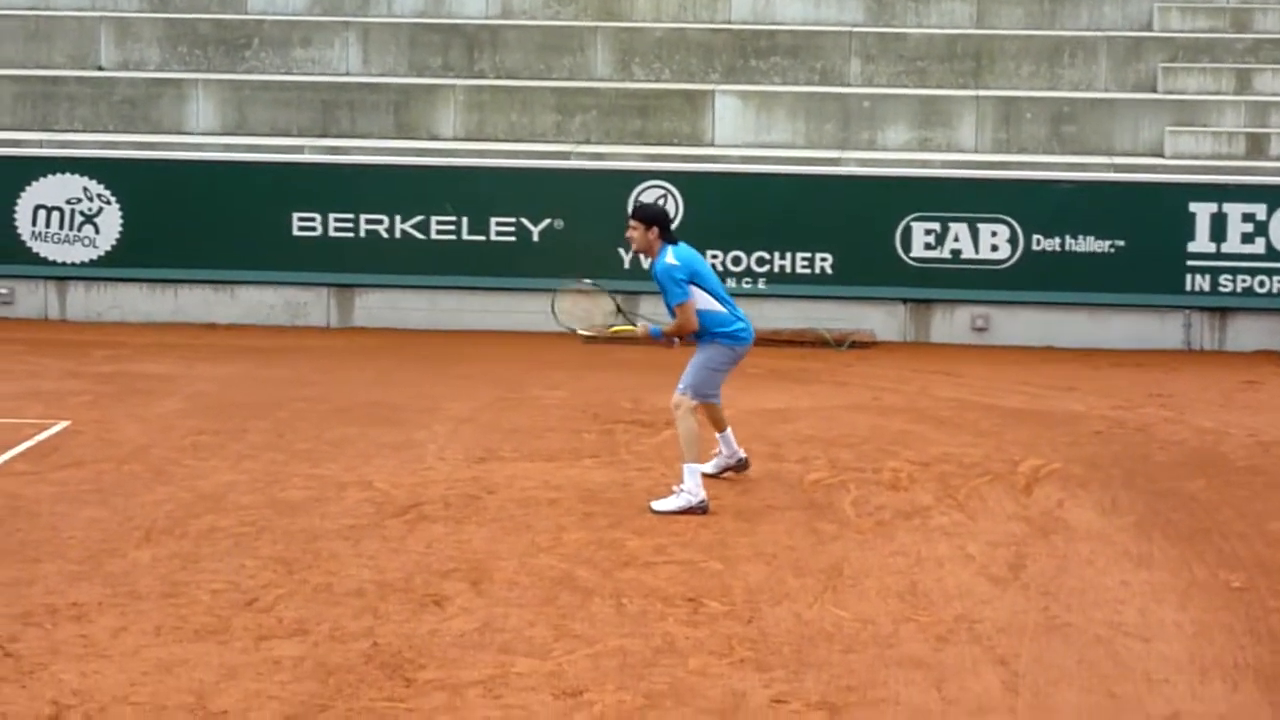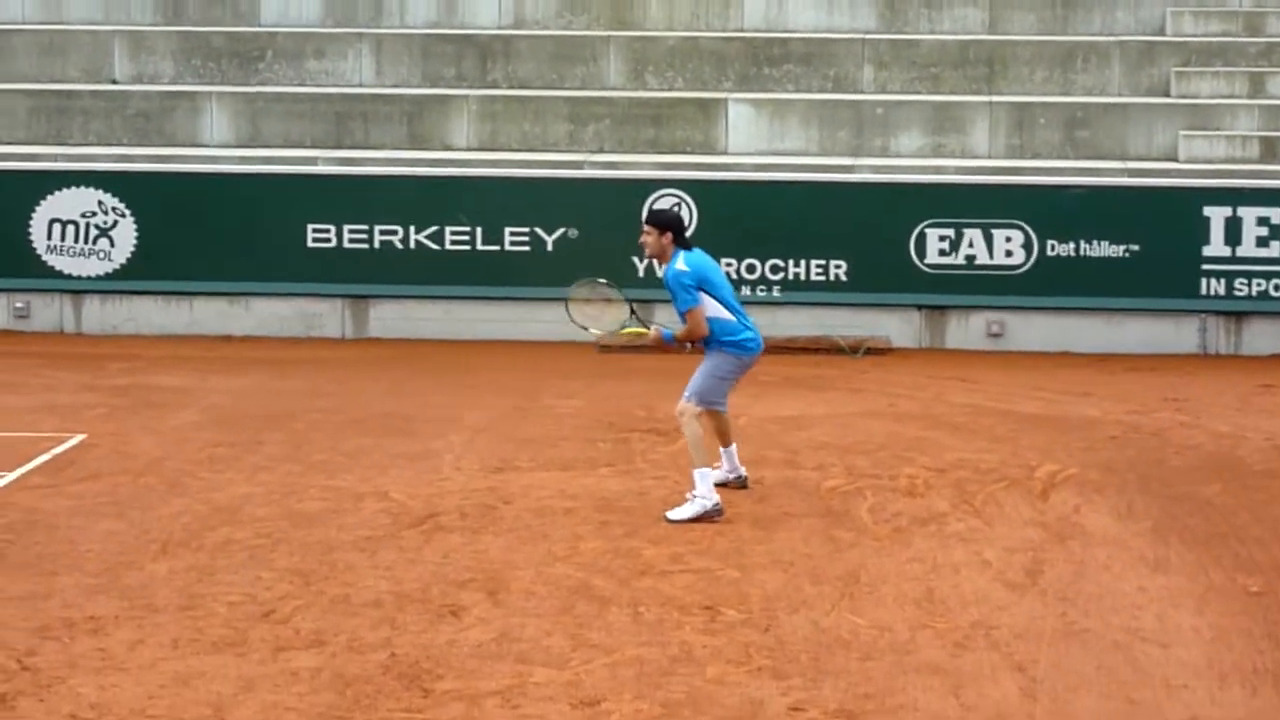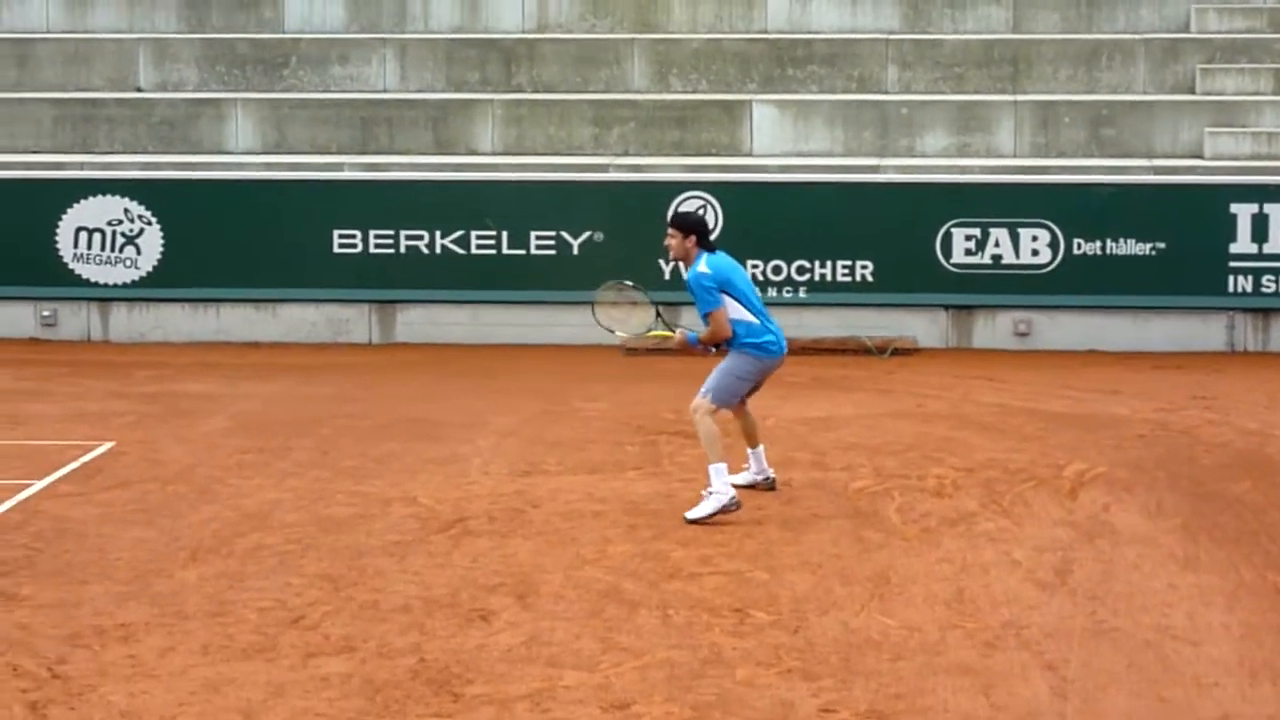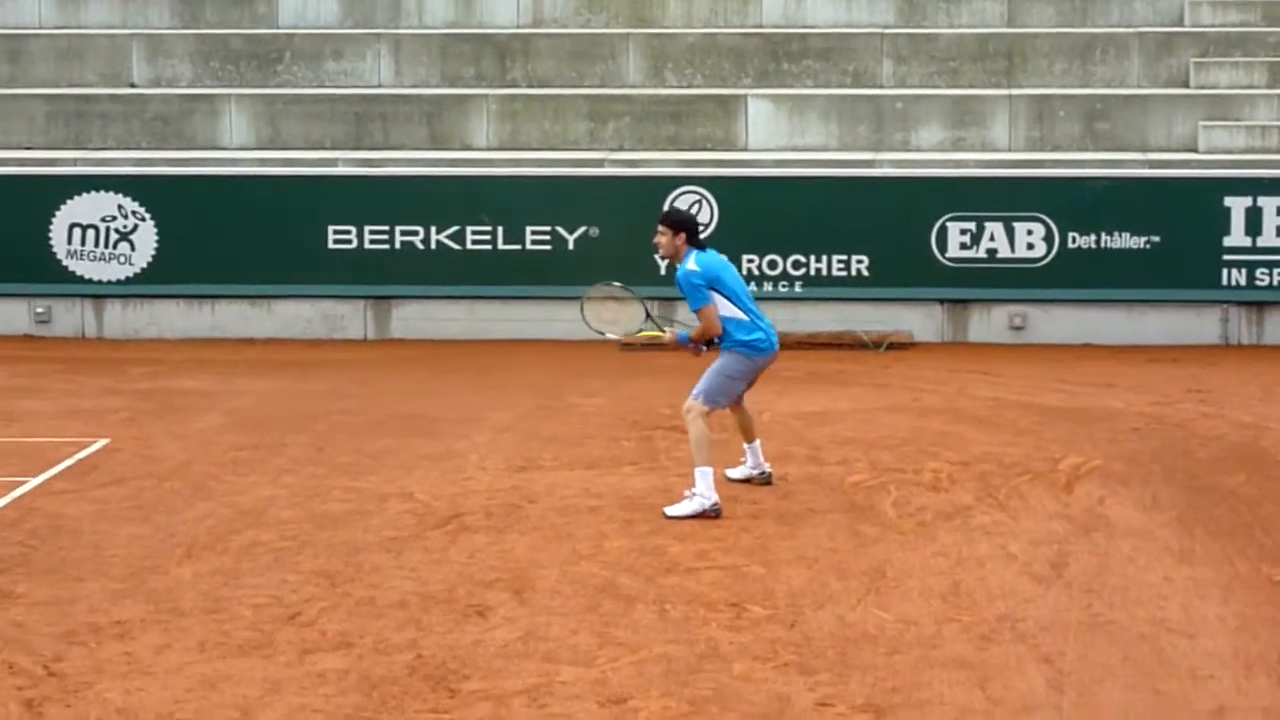
dt=0.1s
person 1, frame 1
left shoulder: (667, 266)
right shoulder: (679, 251)
left elbow: (689, 323)
left wrist: (655, 332)
right wrist: (672, 332)
left hip: (724, 338)
right hip: (734, 332)
left knee: (682, 404)
right knee: (703, 393)
left ankle: (692, 493)
right ankle: (731, 454)
person 1, frame 2
left shoulder: (677, 272)
right shoulder: (694, 256)
left elbow: (699, 329)
left wrist: (666, 337)
right wrist: (683, 337)
left hip: (732, 347)
right hip: (746, 342)
left knee: (688, 412)
right knee: (707, 402)
left ankle: (707, 497)
right ankle: (732, 470)
person 1, frame 3
left shoulder: (699, 274)
right shoulder: (718, 259)
left elbow: (723, 331)
left wrist: (692, 340)
right wrist: (709, 340)
left hip: (754, 349)
right hip: (770, 344)
left knee: (701, 409)
right knee: (736, 402)
left ankle: (721, 492)
right ankle: (760, 472)
person 1, frame 4
left shoulder: (689, 272)
right shoulder: (710, 257)
left elbow: (712, 328)
left wrist: (682, 338)
right wrist: (701, 339)
left hip: (746, 348)
right hip: (762, 341)
left knee: (694, 410)
right knee: (732, 400)
left ankle: (705, 497)
right ankle: (757, 466)
